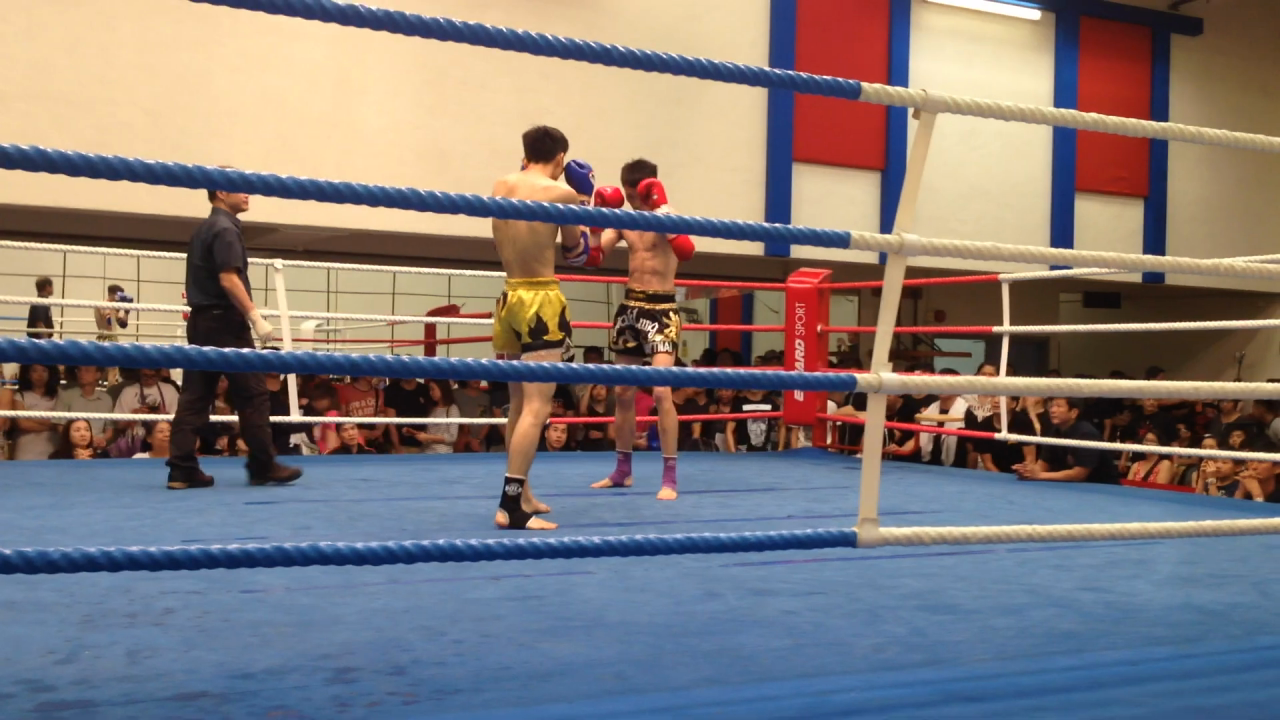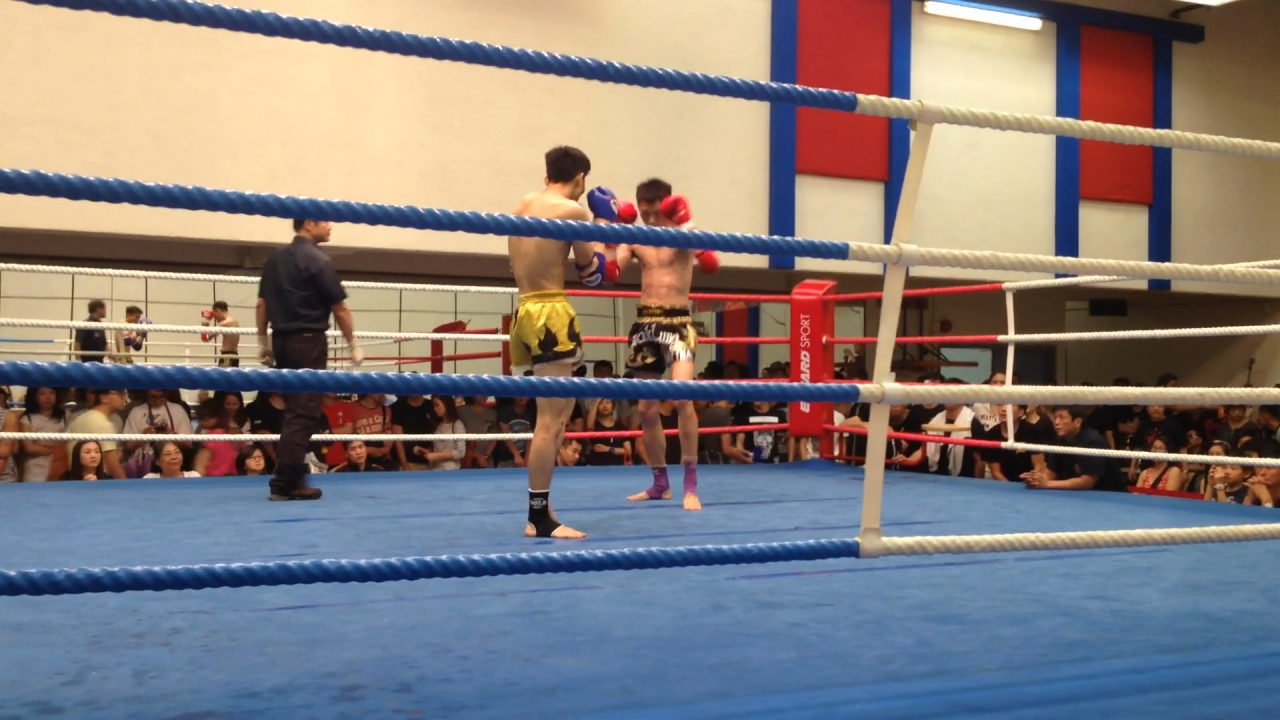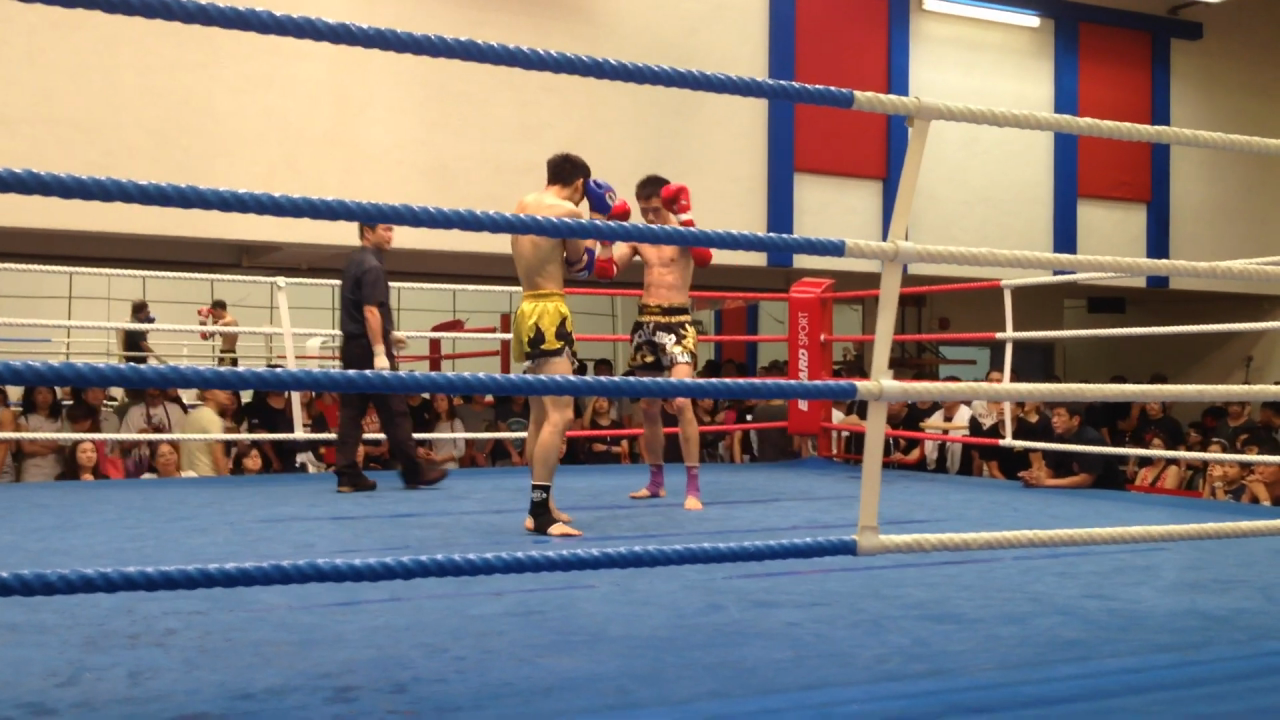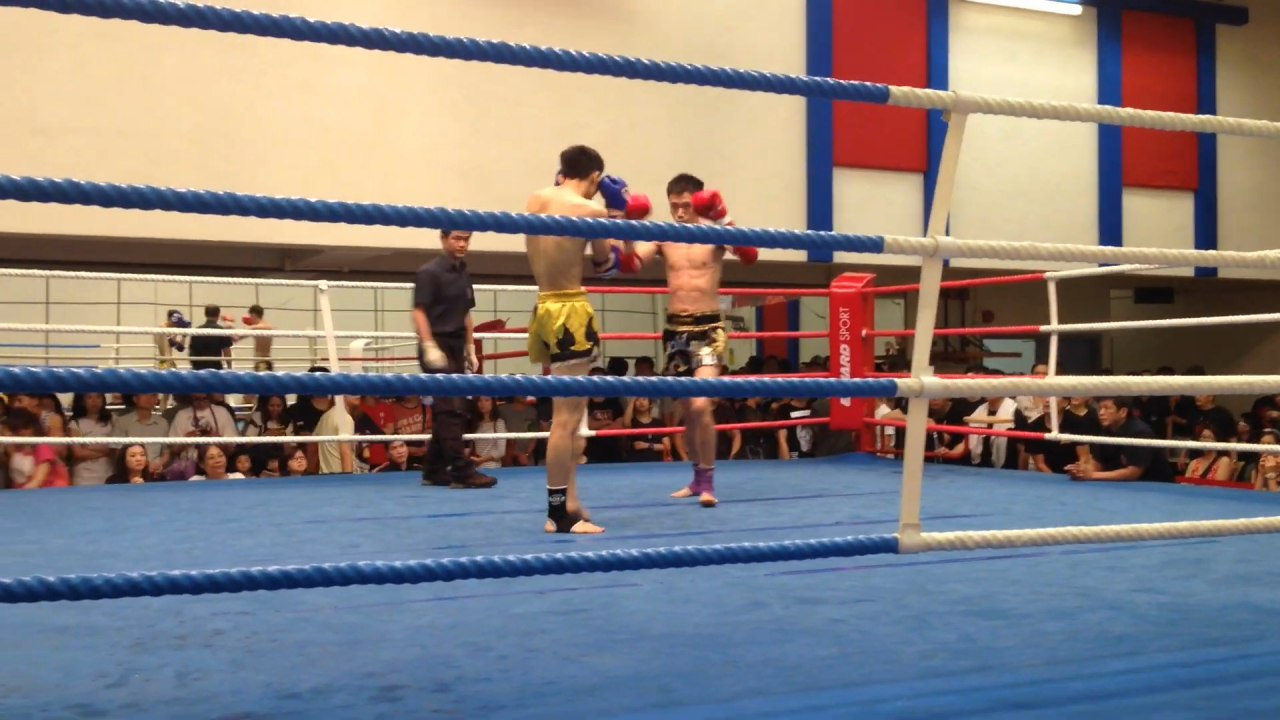
dt=0.7s
person 1, frame 1
left shoulder: (502, 186)
right shoulder: (560, 194)
right elbow: (578, 254)
right wrist: (582, 198)
left hip: (512, 298)
right hip: (541, 301)
left knee: (520, 406)
right knee: (537, 408)
left ankle: (521, 494)
right ankle: (510, 506)
person 1, frame 2
left shoulder: (525, 203)
right shoulder: (573, 211)
right elbow: (593, 274)
left hip: (527, 312)
right hip: (551, 314)
left knee: (556, 414)
right knee: (550, 421)
left ankle: (539, 507)
right ankle: (538, 517)
person 1, frame 3
left shoulder: (525, 204)
right shoulder: (568, 212)
right elbow: (581, 267)
right wrist: (598, 218)
left hip: (529, 311)
right hip: (547, 314)
left knee: (541, 417)
right knee: (560, 415)
left ankle: (545, 505)
right ankle: (539, 511)
person 1, frame 4
left shoulder: (537, 199)
right shoulder: (590, 211)
right elbow: (607, 267)
right wrist: (615, 215)
left hip: (545, 310)
right hip: (570, 313)
left knee: (570, 413)
right knee: (566, 417)
left ankle: (568, 499)
right ankle: (558, 512)
person 2, frame 1
left shoulder: (665, 217)
left elbow: (685, 251)
right elbow: (592, 259)
left wrist: (661, 208)
left hip: (661, 309)
right hip: (630, 307)
left knee: (661, 393)
right knee: (623, 394)
left ankle: (670, 479)
right ankle: (622, 471)
person 2, frame 2
right shoulder: (635, 241)
left elbow: (711, 265)
left wrist: (684, 225)
left hip: (676, 322)
right hip: (644, 324)
left knee: (682, 398)
right knee: (646, 410)
left ankle: (690, 484)
right ankle: (659, 483)
person 2, frame 3
left shoulder: (682, 232)
right shoulder: (636, 237)
left elbow: (703, 258)
right elbow: (604, 271)
left wrist: (684, 215)
left hip: (677, 322)
right hip: (646, 322)
left knee: (681, 402)
right knee: (649, 406)
left ankle: (693, 487)
right ankle: (656, 481)
person 2, frame 4
right shoulder: (663, 238)
left elbow: (750, 255)
right elbow: (630, 265)
left wrist: (722, 219)
left hip: (708, 329)
right hip: (676, 330)
left knee: (701, 406)
right knee: (687, 412)
left ankle: (708, 484)
right ankle: (697, 479)
person 3, frame 1
left shoulder: (203, 230)
right shoulder: (224, 229)
right elbow: (229, 279)
right wrist: (256, 318)
left hip: (200, 321)
right hip: (222, 321)
left knee: (194, 397)
right knee: (252, 394)
left ankle: (182, 468)
right ankle: (262, 467)
person 3, frame 2
left shoulder: (276, 258)
right shoulder: (318, 261)
left elbow: (262, 303)
right elbow: (339, 309)
left wrist: (263, 342)
right wrist: (353, 345)
left hip: (282, 341)
right hip: (308, 342)
left knee: (294, 409)
right knee: (304, 413)
left ankle: (292, 472)
right ankle: (285, 483)
person 3, frame 3
left shoulder: (353, 264)
right shoulder: (371, 266)
right elbow: (371, 311)
left wrist: (387, 336)
right wrist: (379, 352)
left hip: (351, 345)
right hip: (367, 347)
left knee: (351, 412)
right knee: (394, 411)
left ankle: (348, 475)
right ankle: (413, 472)
person 3, frame 4
left shoulder: (463, 274)
right shoulder: (430, 272)
right elbow: (419, 312)
left wrist: (470, 349)
right wrist: (429, 348)
left hip: (454, 347)
right hip: (439, 349)
left knee: (450, 410)
right knee: (450, 409)
left ankle: (435, 470)
right ankle: (462, 471)
